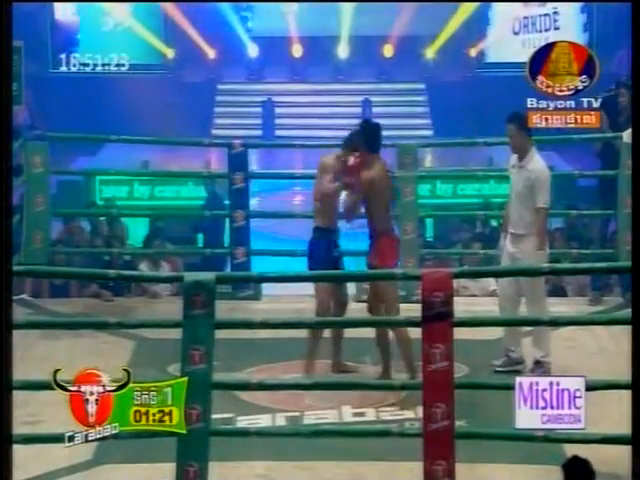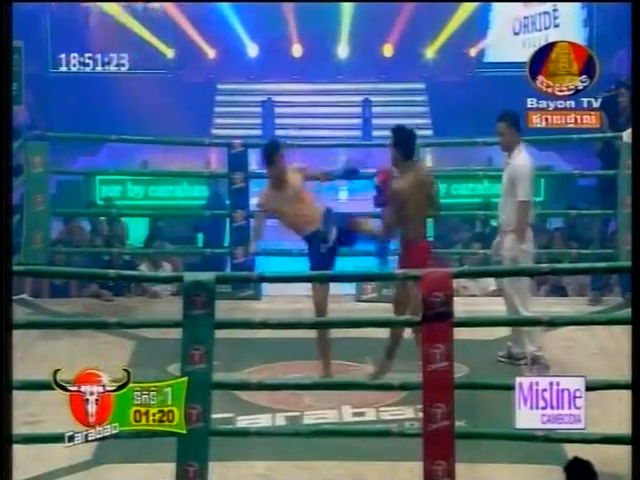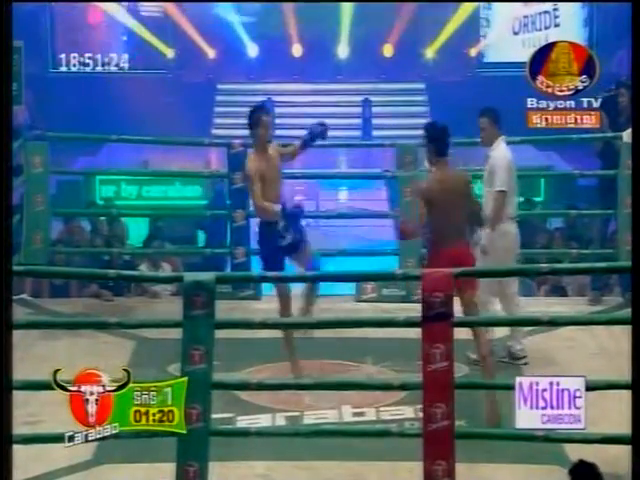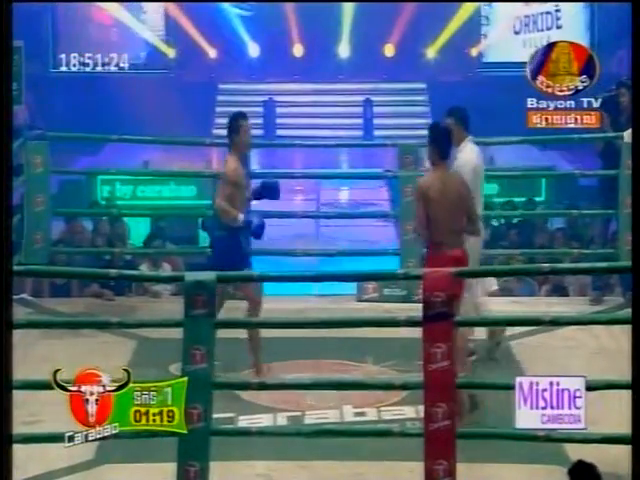
dt=0.4s
person 1, frame 1
left shoulder: (369, 176)
right shoulder: (380, 169)
left elbow: (349, 213)
left wrist: (352, 185)
right wrist: (354, 179)
left hip: (383, 243)
right hip: (382, 241)
left knee: (392, 316)
right knee: (374, 309)
left ankle: (414, 377)
right ankle: (386, 371)
person 1, frame 2
left shoulder: (398, 187)
right shoulder: (424, 176)
left elbow: (388, 231)
right elbow: (434, 208)
left wrist: (387, 206)
left hip: (413, 250)
right hip: (420, 246)
left knee: (417, 318)
right knee: (399, 307)
right ankle: (387, 361)
person 1, frame 3
left shoulder: (426, 186)
right shoulder: (463, 180)
left elbow: (416, 229)
right elbow: (477, 220)
left wrist: (403, 229)
left hip: (439, 255)
right hip: (463, 253)
right knee: (477, 326)
right ankle: (491, 398)
person 1, frame 4
left shoulder: (424, 184)
right shoulder: (461, 183)
left elbow: (421, 232)
right elbow: (475, 229)
left wrist: (431, 225)
left hip: (438, 259)
right hip: (459, 256)
left knee: (440, 331)
left ankle: (458, 396)
person 2, frame 1
left shoulder: (539, 169)
right shoulder: (513, 162)
left elbow: (541, 213)
left wrist: (539, 250)
right wrist: (503, 234)
left hip: (530, 244)
right hip: (512, 240)
left knee: (536, 305)
right knee: (506, 298)
left ankle: (542, 361)
right ankle: (513, 355)
person 2, frame 2
left shoulder: (522, 163)
right shoulder: (510, 161)
left elbow: (523, 206)
left wrist: (517, 244)
right wrist: (499, 236)
left hip: (517, 239)
right hip: (508, 237)
left knee: (522, 298)
right knee: (510, 296)
left ankle: (537, 356)
right ankle: (517, 349)
person 2, frame 3
left shoulder: (499, 156)
right shoulder: (498, 153)
left elbow: (500, 197)
left wrist: (488, 232)
right wrist: (485, 229)
left hip: (499, 230)
right hip: (505, 229)
left knee: (482, 289)
right knee: (508, 291)
right ankle: (517, 348)
person 2, frame 4
left shoulder: (465, 158)
right shoulder: (471, 151)
left knee: (463, 289)
right knee: (469, 286)
left ankle: (463, 344)
right ankle: (492, 327)
person 3, frame 1
left shoulder: (341, 167)
right shoulder: (327, 164)
right elbow: (324, 192)
right wrist: (345, 183)
left hip: (332, 238)
right hip: (321, 239)
left knee: (341, 302)
right knee: (324, 305)
left ankle: (337, 360)
right ankle: (309, 364)
person 3, frame 2
left shoulder: (295, 173)
right shoulder: (266, 199)
left elbow: (321, 175)
right elbow: (257, 230)
left wrist: (340, 173)
right wrist: (253, 250)
left hip: (330, 222)
right hip: (316, 241)
left knee: (368, 229)
right knee: (320, 308)
right ankle: (326, 367)
person 3, frame 3
left shoulder: (272, 149)
right shoulder: (253, 164)
left elbow: (289, 155)
right elbow: (259, 206)
left wrist: (307, 140)
right wrist: (282, 210)
left hip: (287, 221)
right hip: (270, 231)
left knee: (313, 269)
right knee: (284, 294)
left ankle: (305, 317)
right ankle: (293, 361)
person 3, frame 4
left shoulder: (240, 164)
right shoulder: (232, 167)
right elbow: (218, 204)
left wrist: (256, 193)
right wrist: (243, 220)
left hip: (229, 236)
right hip: (228, 238)
left knee: (219, 299)
right knee: (255, 299)
right ankle: (257, 364)
person 4, frame 1
left shoulder: (629, 124)
right shoulder: (609, 120)
left elbow: (624, 149)
right elbow: (598, 152)
left wrist: (608, 131)
right wrist: (601, 130)
right hip: (608, 180)
right knee: (601, 233)
left ankle: (627, 288)
right ankle: (597, 287)
person 4, frame 2
left shoulder: (629, 123)
right shoulder: (609, 120)
right elbow: (598, 152)
left wrist: (608, 131)
right wrist: (601, 130)
right hip: (608, 181)
right knee: (600, 233)
left ankle: (627, 288)
right ankle: (597, 288)
person 4, frame 3
left shoulder: (629, 123)
right shoulder: (610, 120)
left elbow: (624, 149)
right elbow: (598, 152)
left wrist: (608, 131)
right wrist: (599, 130)
right hip: (608, 180)
right knee: (600, 234)
left ankle: (627, 288)
right ankle: (597, 288)
person 4, frame 4
left shoulder: (628, 123)
right shoulder: (611, 119)
left elbow: (624, 147)
right elbow: (600, 151)
left wrist: (609, 131)
right wrist: (601, 130)
right hip: (609, 180)
right knee: (601, 233)
left ankle: (627, 288)
right ankle: (598, 288)
